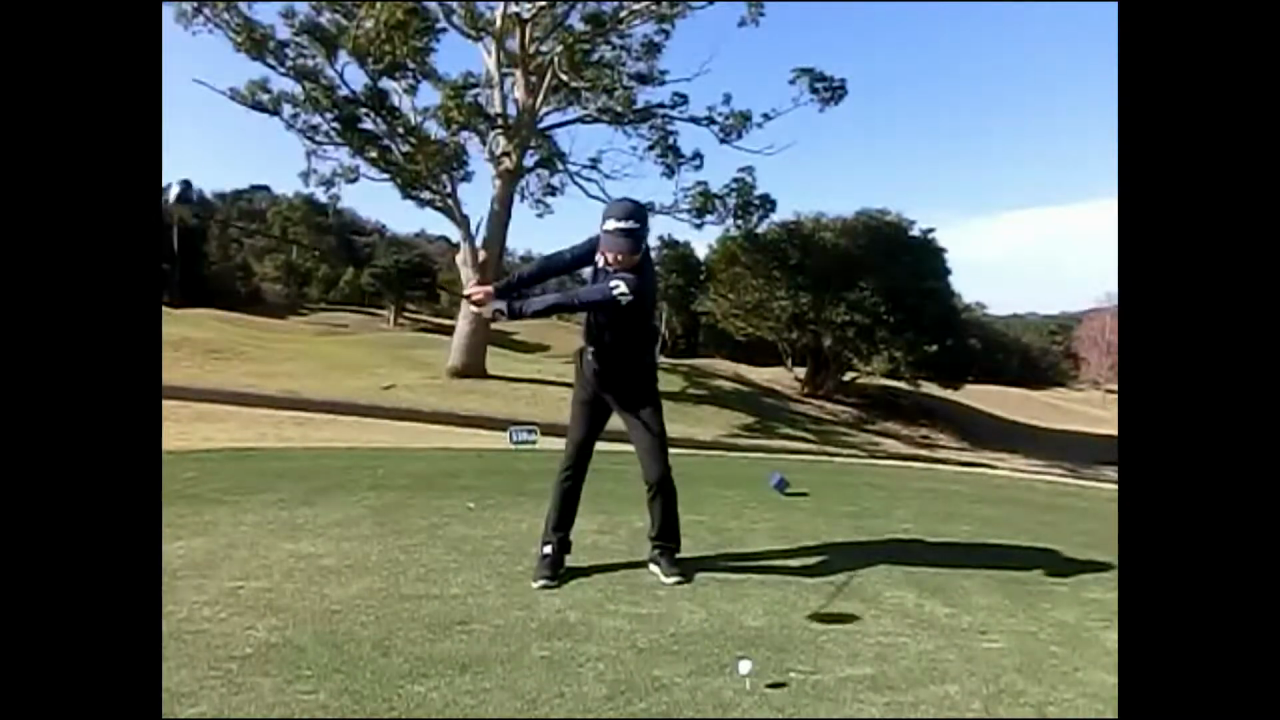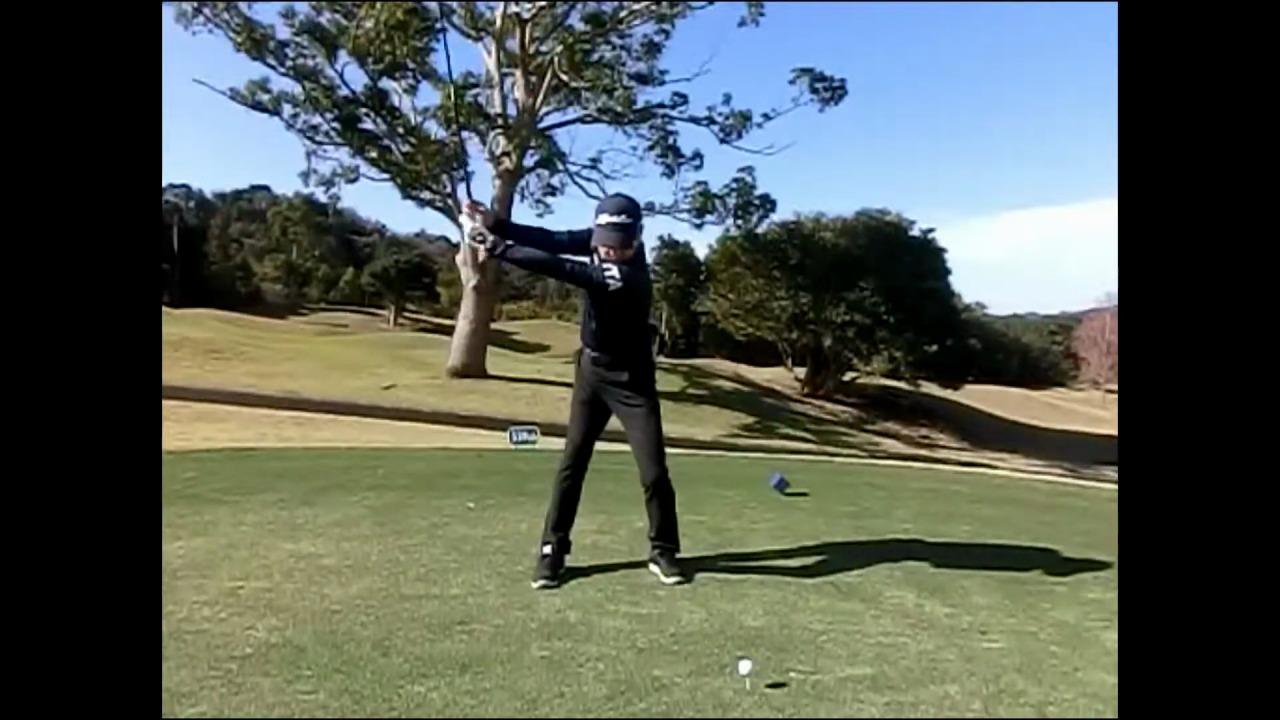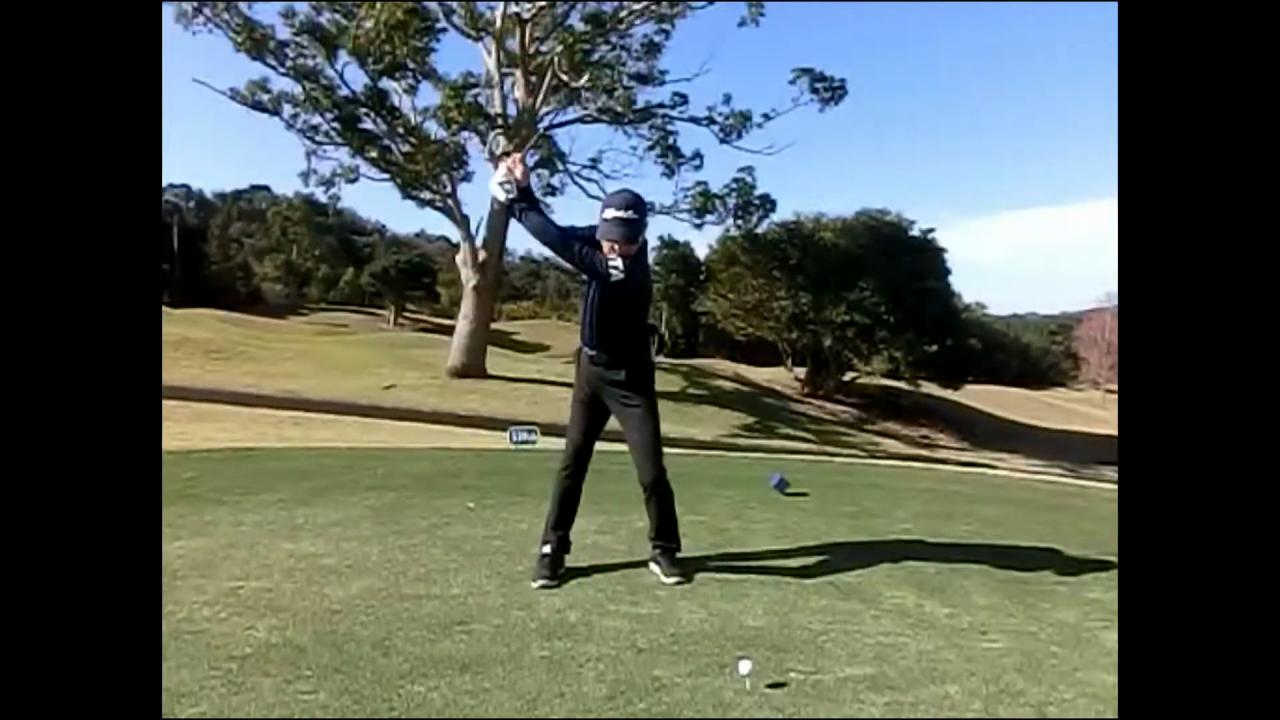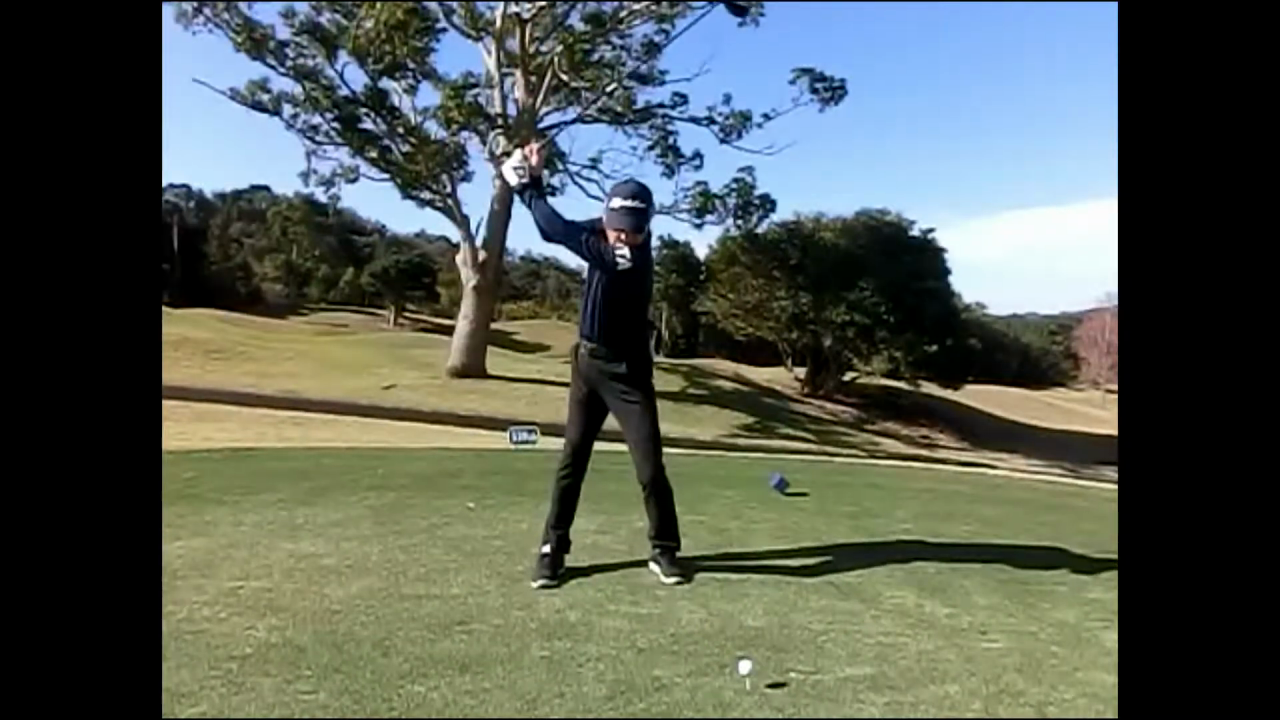
dt=0.4s
person 1, frame 1
left shoulder: (636, 283)
right shoulder: (603, 245)
left elbow: (571, 301)
right elbow: (553, 265)
left wrist: (508, 308)
right wrist: (498, 289)
left hip: (633, 378)
right hip: (593, 368)
left knee: (657, 470)
right knee: (573, 462)
left ankle: (663, 551)
right ankle: (553, 549)
person 1, frame 2
left shoulder: (629, 276)
right shoulder: (600, 239)
left elbow: (559, 268)
right elbow: (551, 241)
left wrist: (496, 245)
right wrist: (495, 224)
left hip: (630, 378)
right hip: (591, 368)
left knee: (654, 471)
right knee: (572, 462)
left ankle: (663, 551)
right ankle: (552, 550)
person 1, frame 3
left shoulder: (628, 271)
right shoulder: (604, 238)
left elbow: (559, 244)
right elbow: (558, 233)
left wrist: (514, 200)
right wrist: (523, 189)
left hip: (628, 378)
right hip: (590, 369)
left knee: (651, 472)
right knee: (572, 463)
left ankle: (663, 552)
right ankle: (552, 550)
person 1, frame 4
left shoulder: (631, 261)
right shoulder: (605, 233)
left elbow: (563, 233)
right elbow: (555, 230)
left wrist: (526, 186)
right wrist: (535, 182)
left hip: (626, 372)
right hip: (588, 364)
left knee: (650, 469)
right knee: (571, 460)
left ankle: (664, 550)
right ankle: (552, 549)
